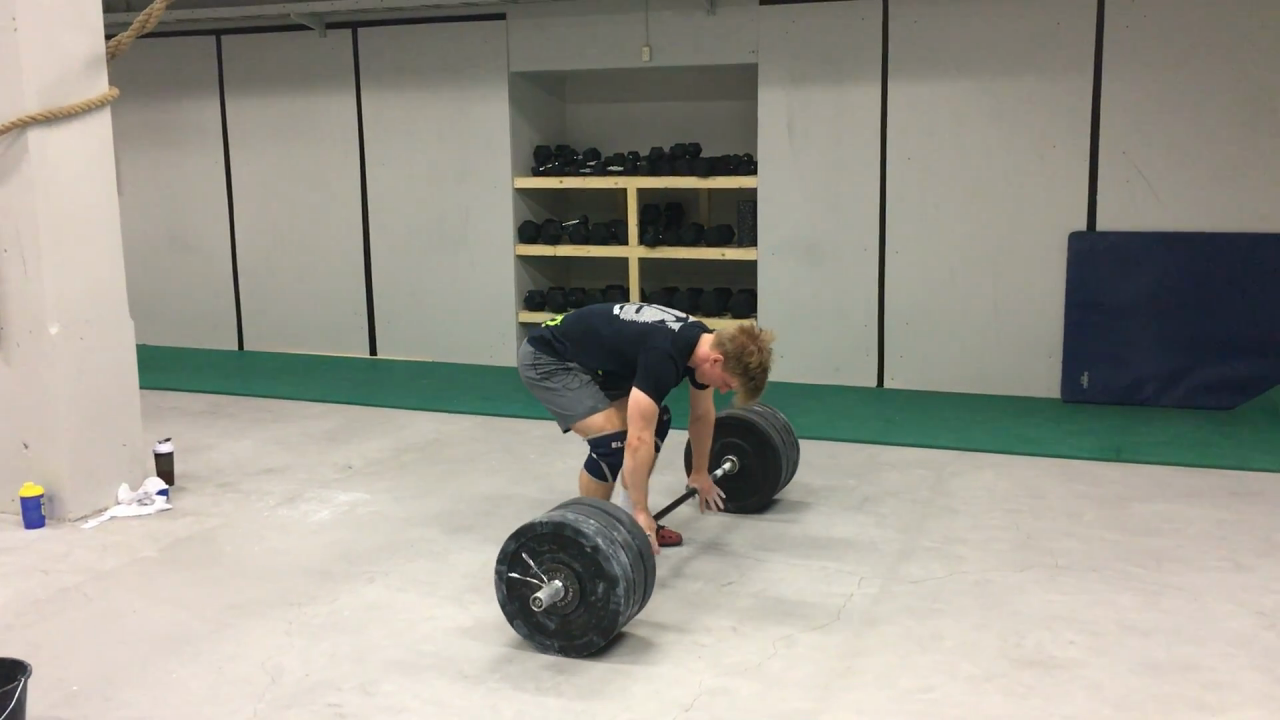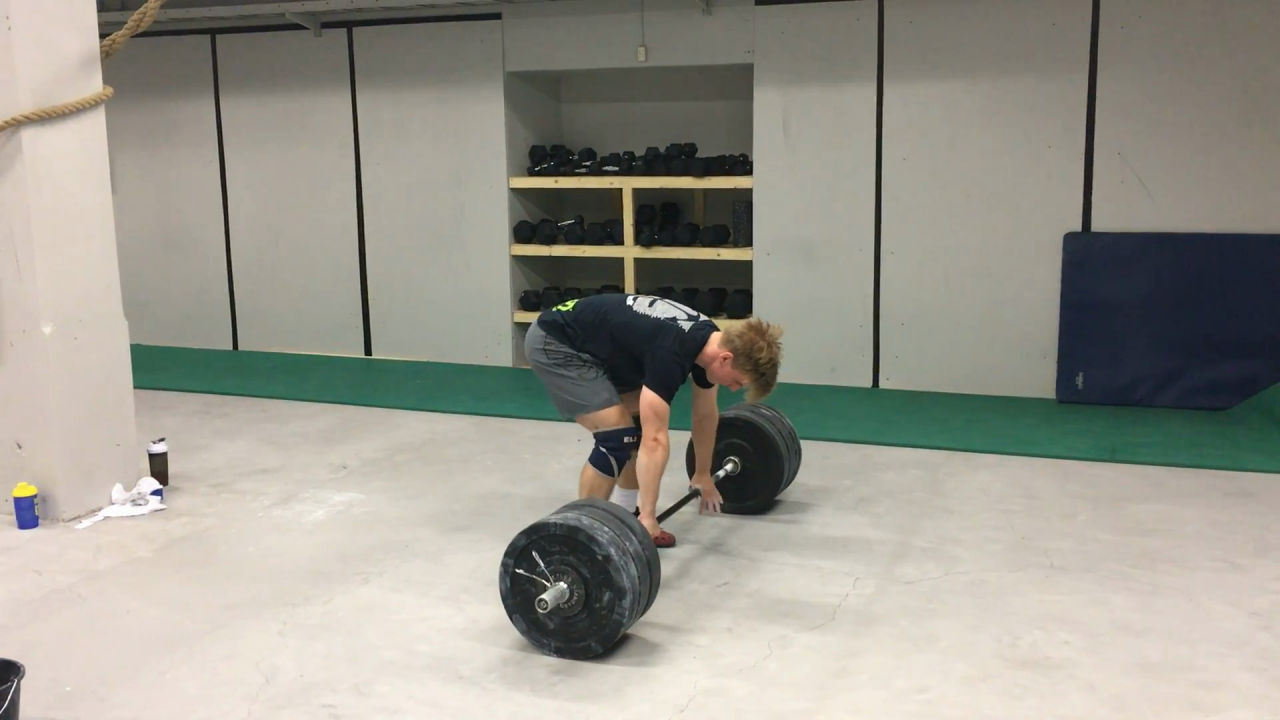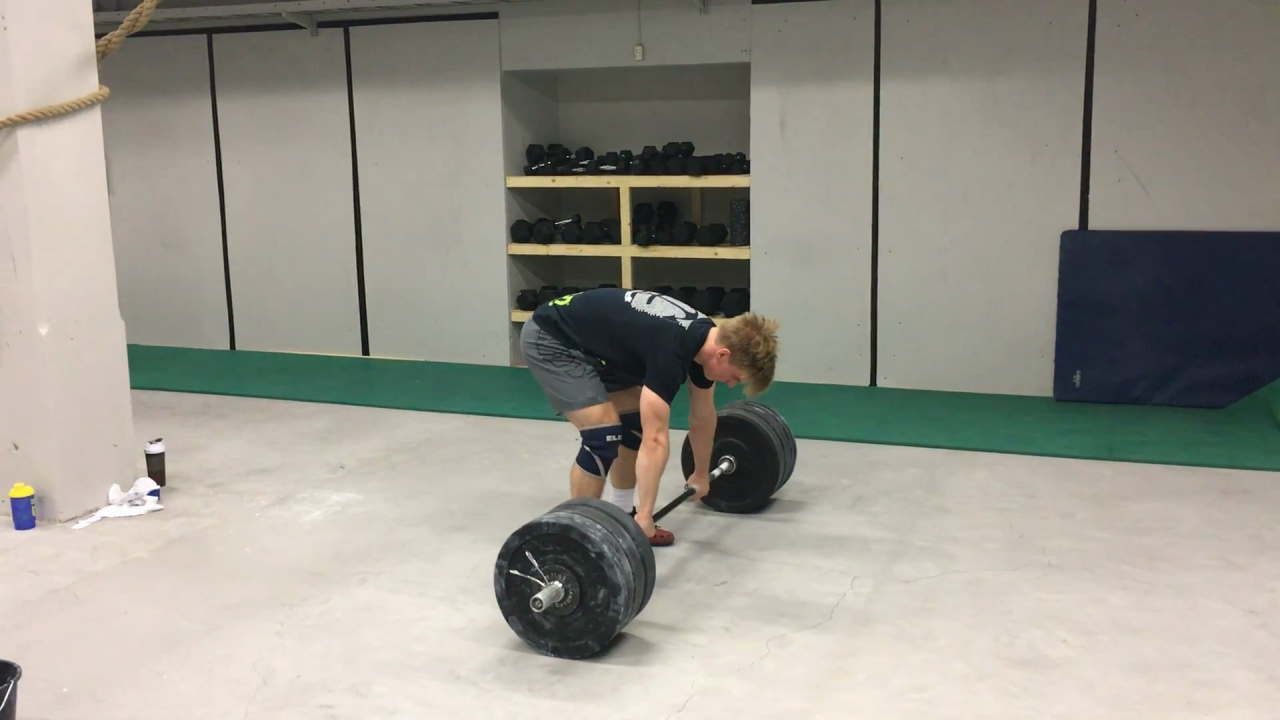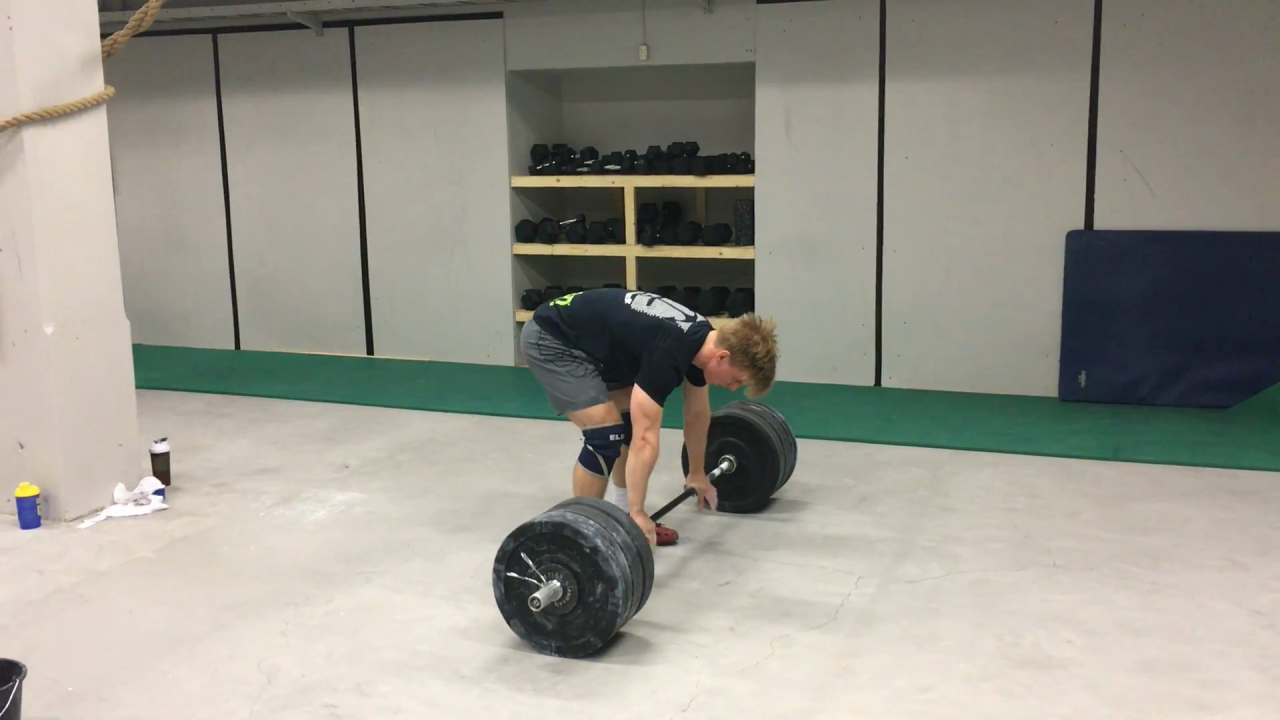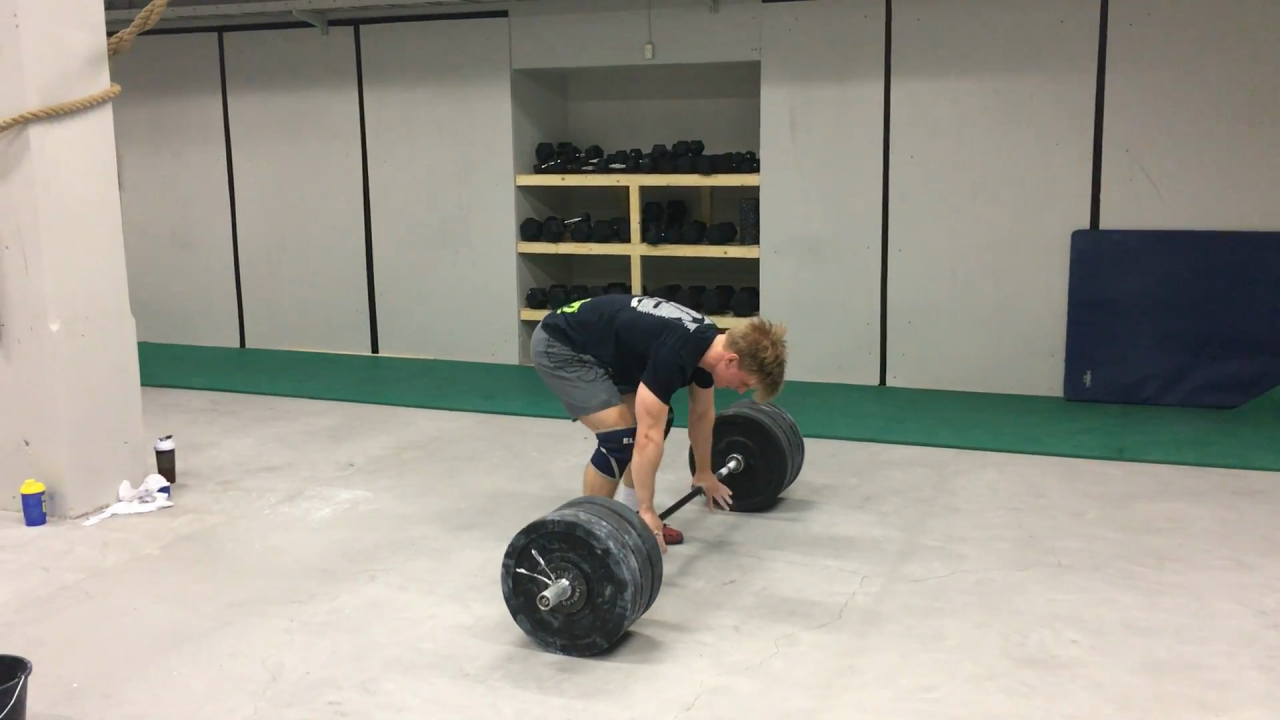
dt=0.5s
person 1, frame 1
left shoulder: (703, 343)
right shoulder: (664, 355)
left elbow: (702, 415)
right elbow: (639, 439)
left wrist: (700, 473)
right wrist: (642, 512)
left hip: (587, 354)
right hip: (546, 358)
left knee: (656, 421)
right knee: (612, 439)
person 1, frame 2
left shoulder: (709, 341)
right shoulder: (671, 353)
left elbow: (705, 414)
right elbow: (655, 439)
left wrist: (703, 474)
right wrist: (647, 515)
left hip: (592, 343)
right hip: (553, 342)
left knee: (645, 421)
right knee: (617, 436)
person 1, frame 3
left shoulder: (706, 338)
right shoulder: (671, 352)
left elbow: (703, 415)
right elbow: (655, 439)
left wrist: (701, 474)
right wrist: (645, 516)
left hip: (590, 338)
right hip: (550, 339)
left knee: (636, 423)
right knee: (603, 434)
person 1, frame 4
left shoulder: (703, 340)
right shoulder: (668, 353)
left elbow: (696, 413)
right elbow: (645, 438)
left wrist: (697, 473)
right wrist: (638, 513)
left hip: (589, 338)
right hip: (551, 339)
left knee: (637, 421)
right knee: (606, 435)
person 1, frame 5
left shoulder: (709, 343)
right shoulder: (675, 355)
left elbow: (701, 414)
right elbow: (648, 436)
left wrist: (704, 472)
right wrist: (647, 511)
left hip: (597, 343)
right hip: (559, 346)
left knee: (656, 422)
right knee: (620, 435)
